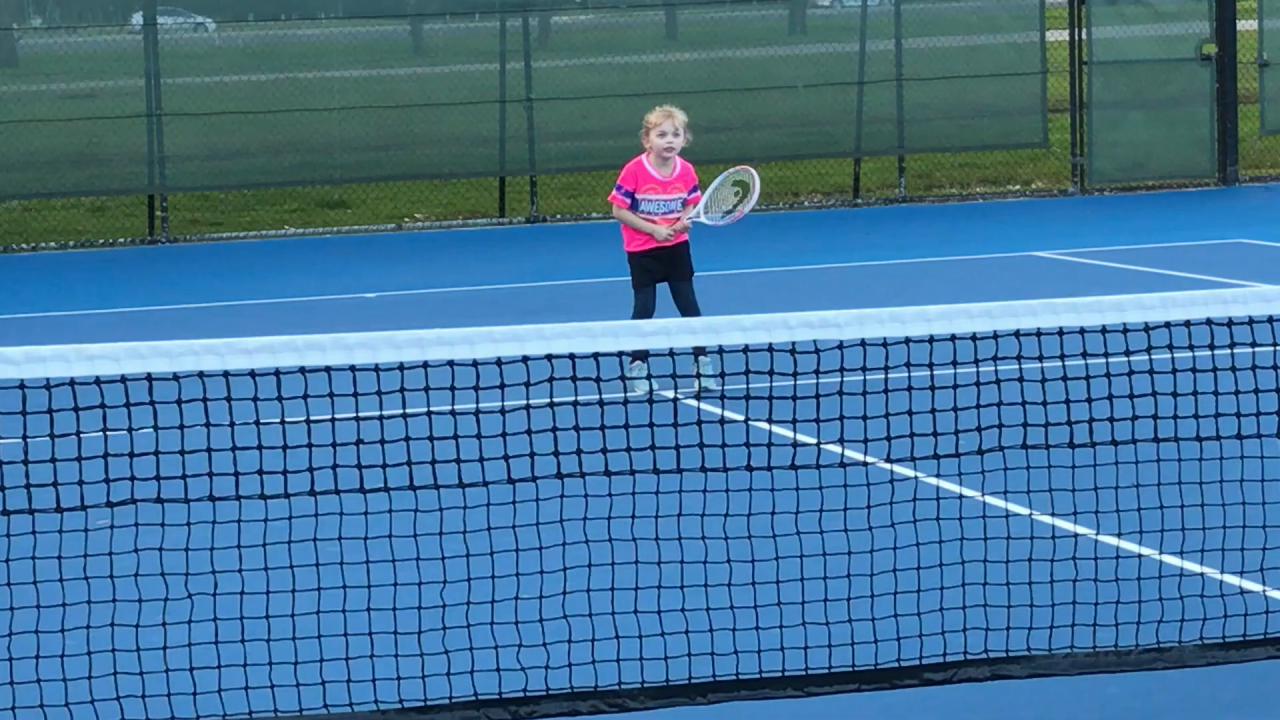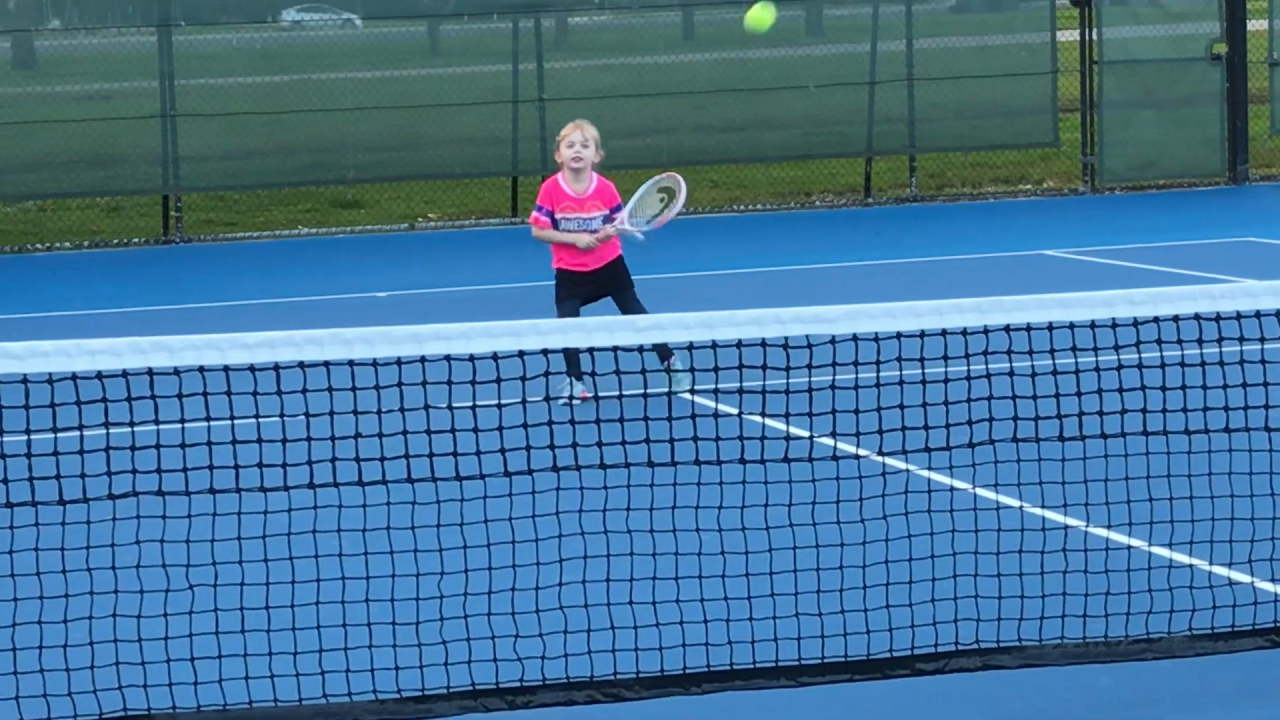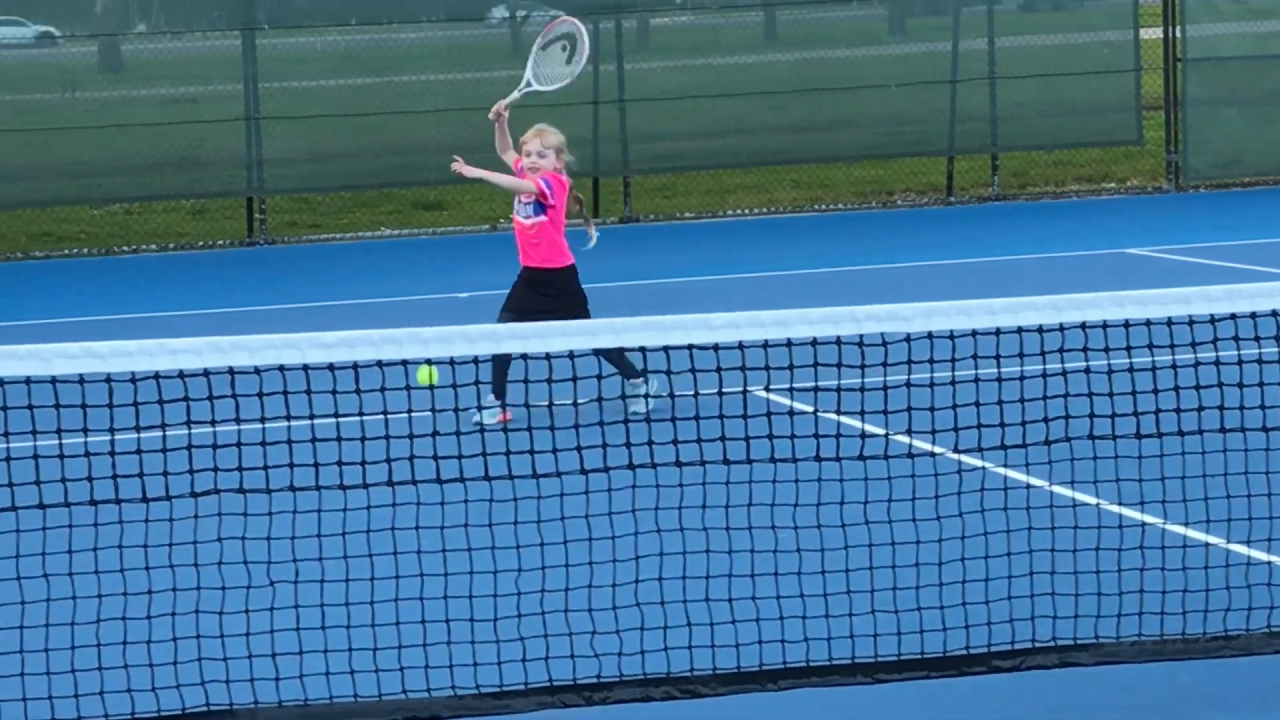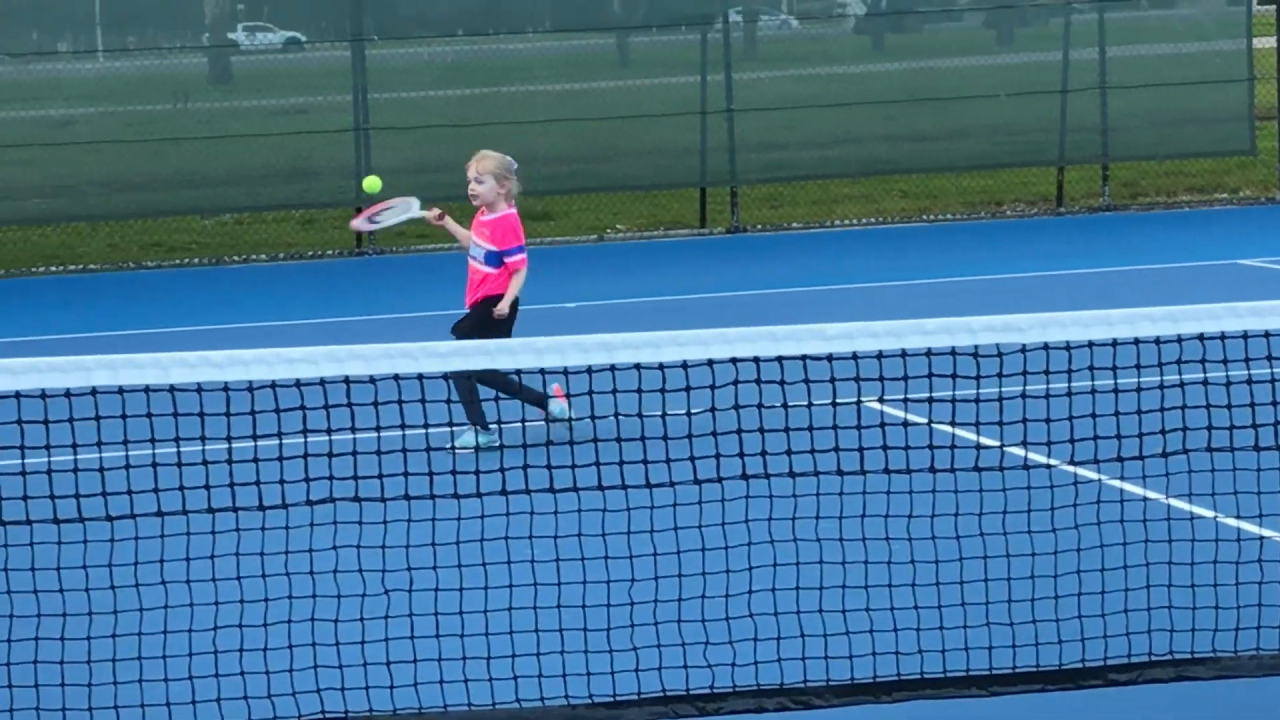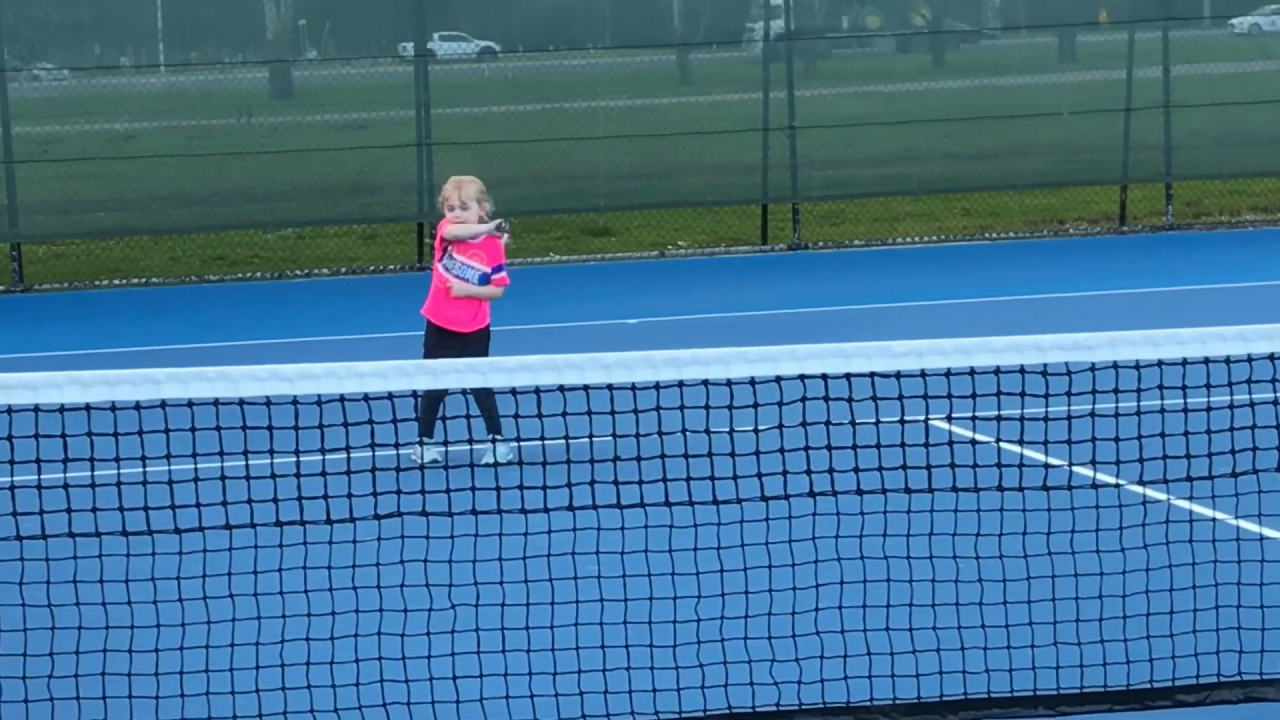
dt=0.4s
person 1, frame 1
left shoulder: (687, 172)
right shoulder: (633, 171)
left elbow: (694, 208)
right elbow: (618, 210)
left wrist: (684, 222)
right wrist: (653, 227)
left hip: (676, 247)
right hip: (642, 249)
left knee: (689, 307)
right knee: (645, 309)
left ankle: (702, 366)
right ankle: (638, 366)
person 1, frame 2
left shoulder: (606, 189)
right shoulder: (550, 189)
left elbow: (618, 224)
right elbow: (538, 230)
left wrist: (603, 235)
right wrist: (572, 239)
left hip: (608, 262)
right hip: (570, 267)
left knee: (636, 314)
left ankle: (671, 362)
right ankle: (575, 379)
person 1, frame 3
left shoulder: (555, 182)
right shoulder: (529, 177)
left elbow: (517, 184)
right elbow: (505, 151)
left wrist: (476, 173)
right wrist: (499, 120)
left hip: (557, 273)
right hip: (533, 273)
left ankle: (637, 381)
right ankle: (496, 403)
person 1, frame 4
left shoulder: (506, 222)
right shoulder: (483, 215)
left elbow: (520, 269)
left wrist: (507, 301)
right wrist: (444, 222)
left hip: (495, 304)
right hip: (481, 302)
right knee: (479, 368)
left ankle: (479, 429)
right ankle: (545, 397)
person 1, frame 5
left shoulder: (494, 244)
right shoulder: (447, 228)
left elbow: (497, 289)
right elbow: (453, 233)
left wrist: (469, 289)
right wrist: (489, 226)
left hip: (474, 326)
right hip: (439, 324)
right knee: (434, 387)
left ankle: (497, 441)
right ankle: (425, 440)
